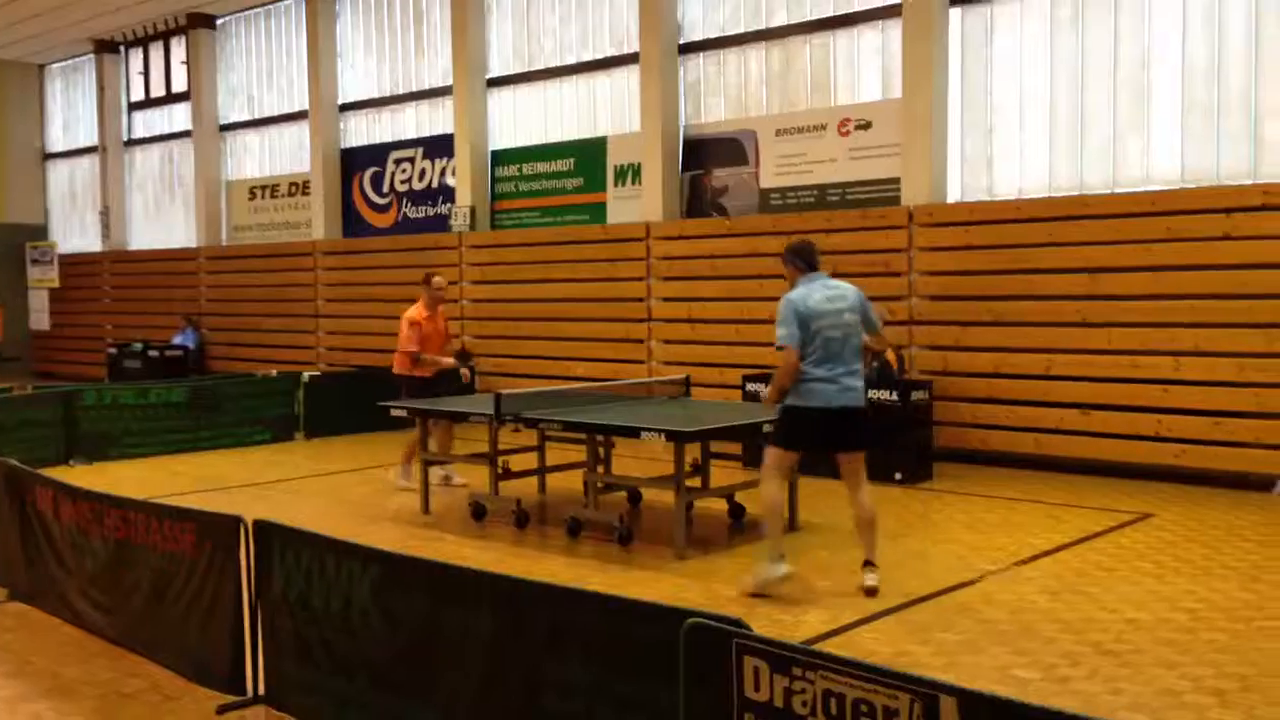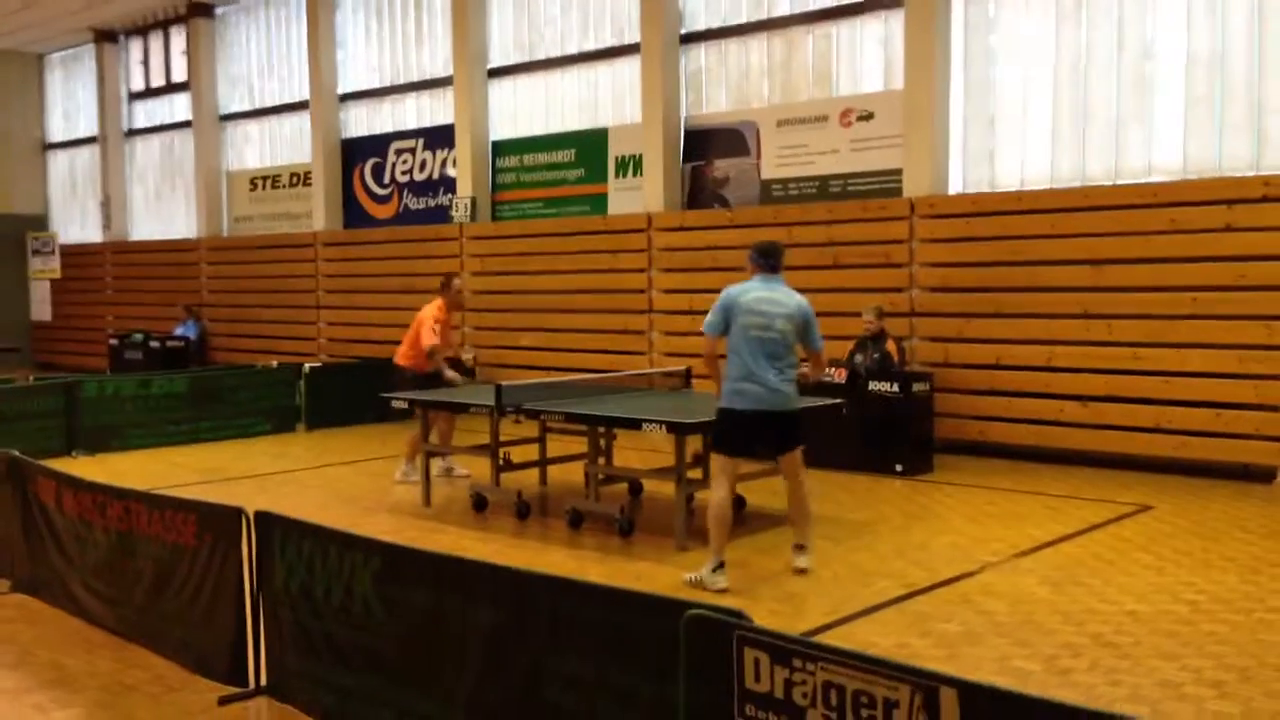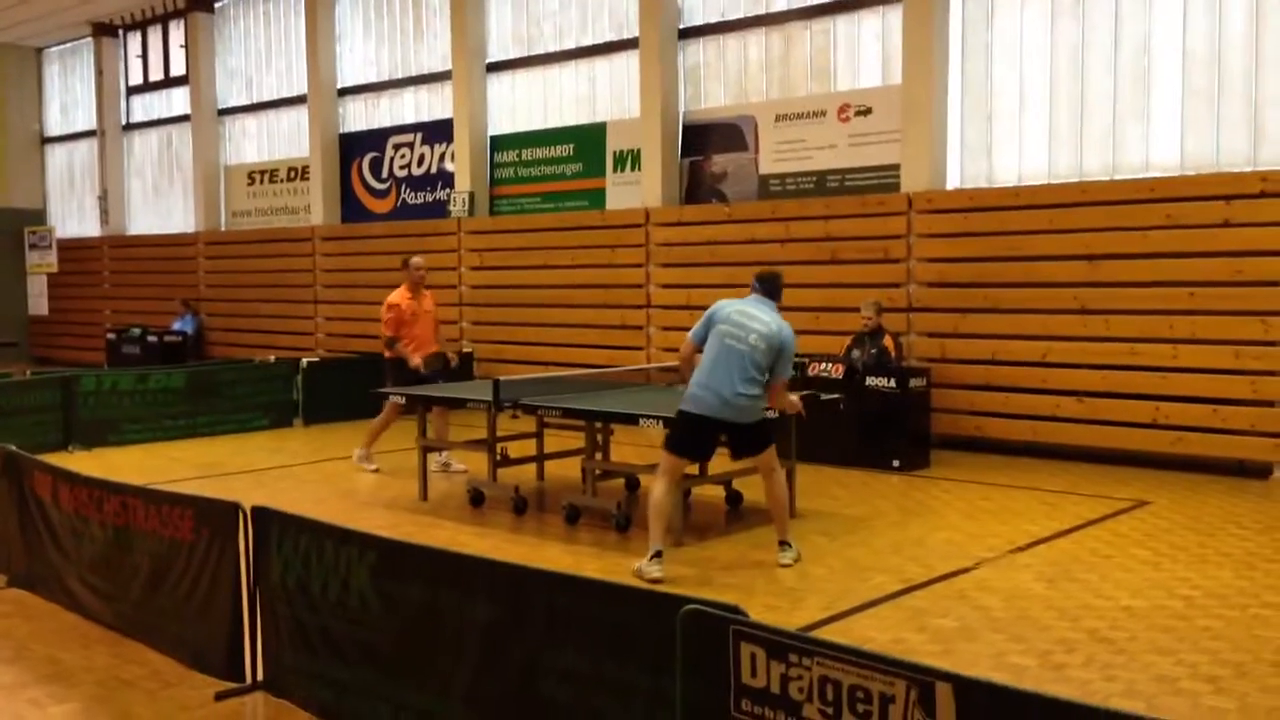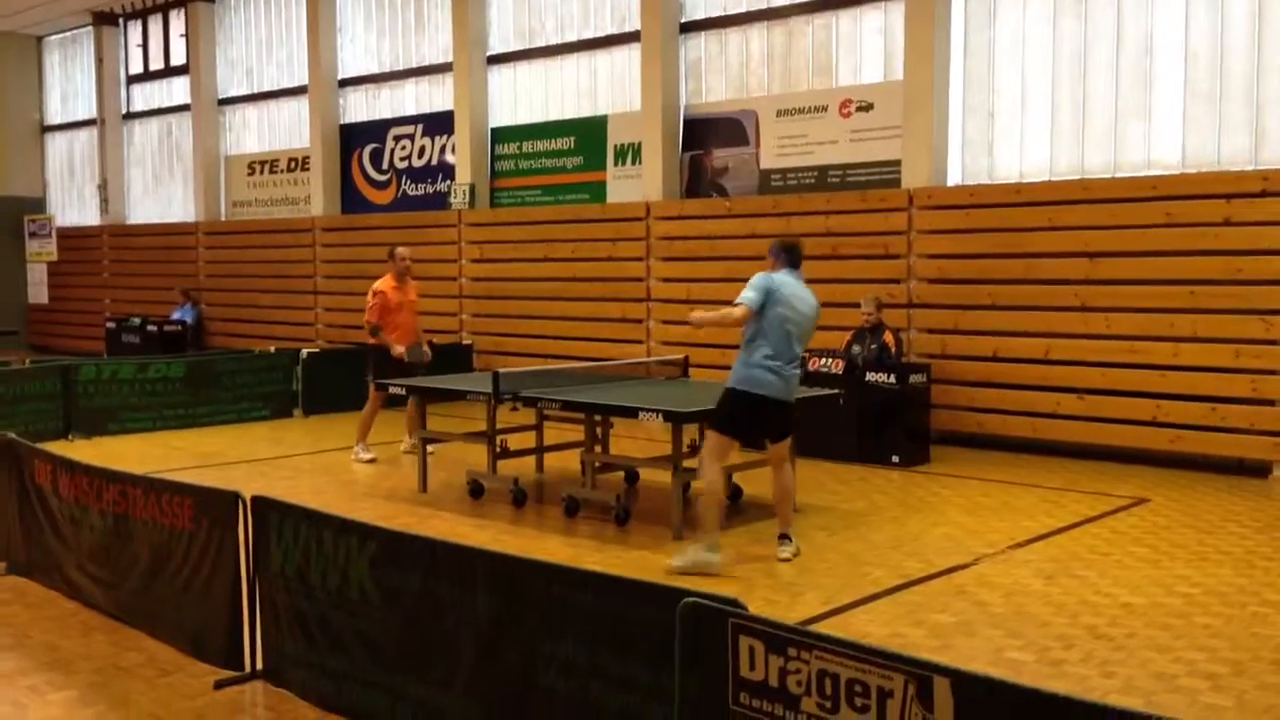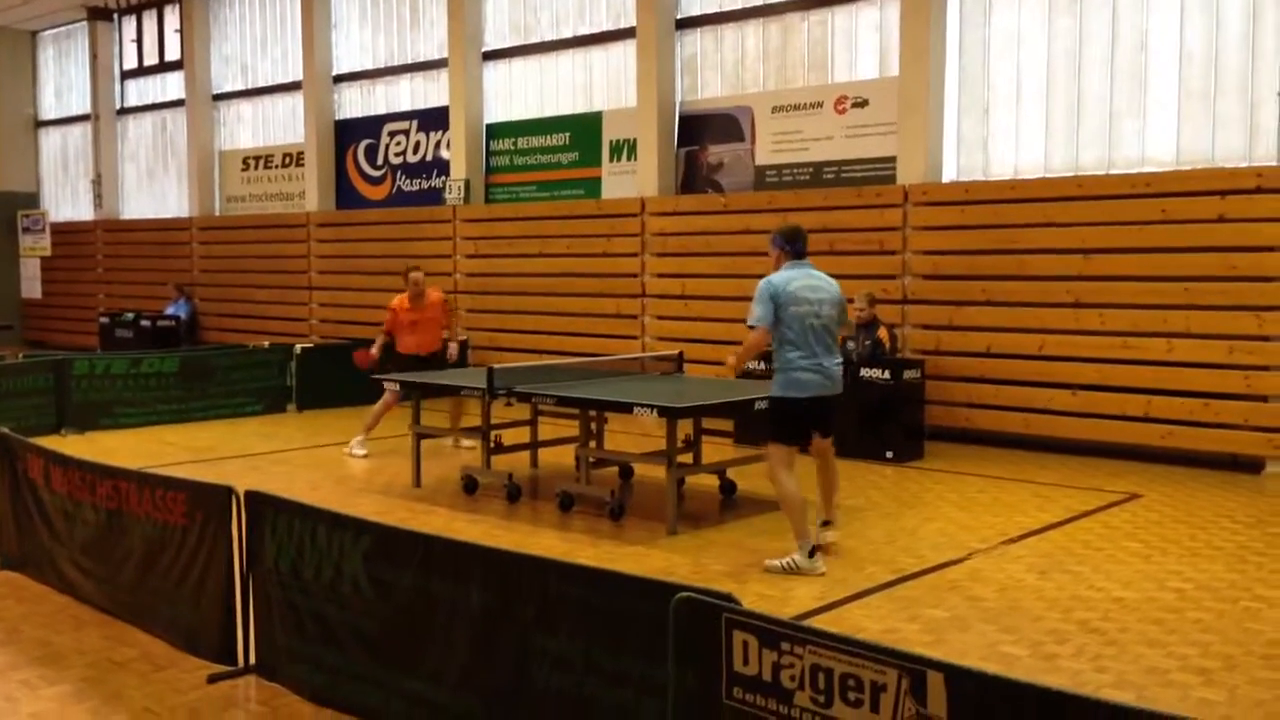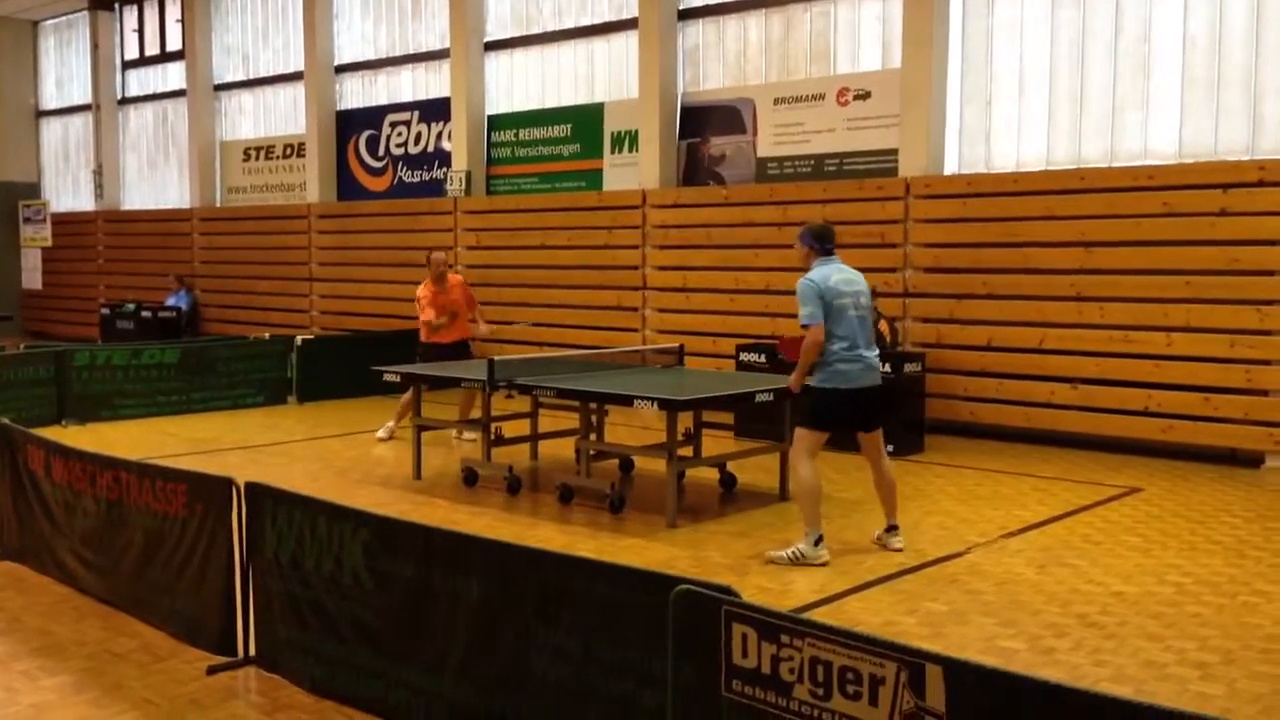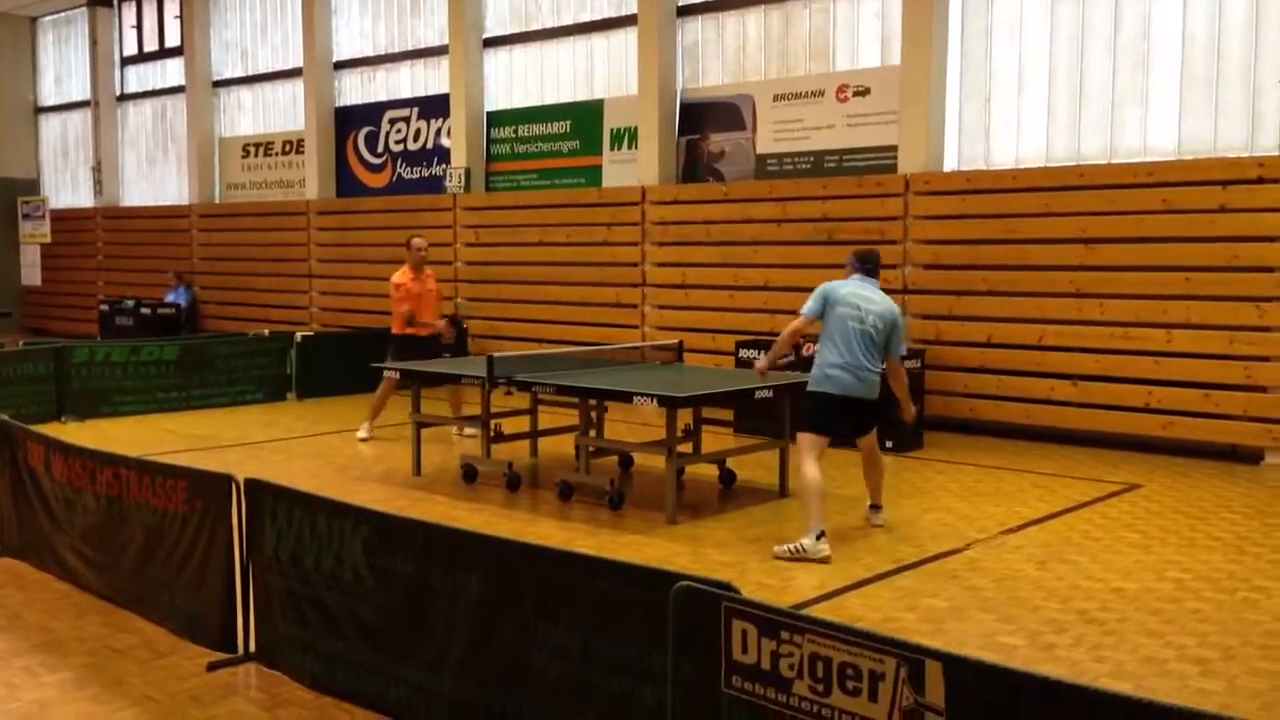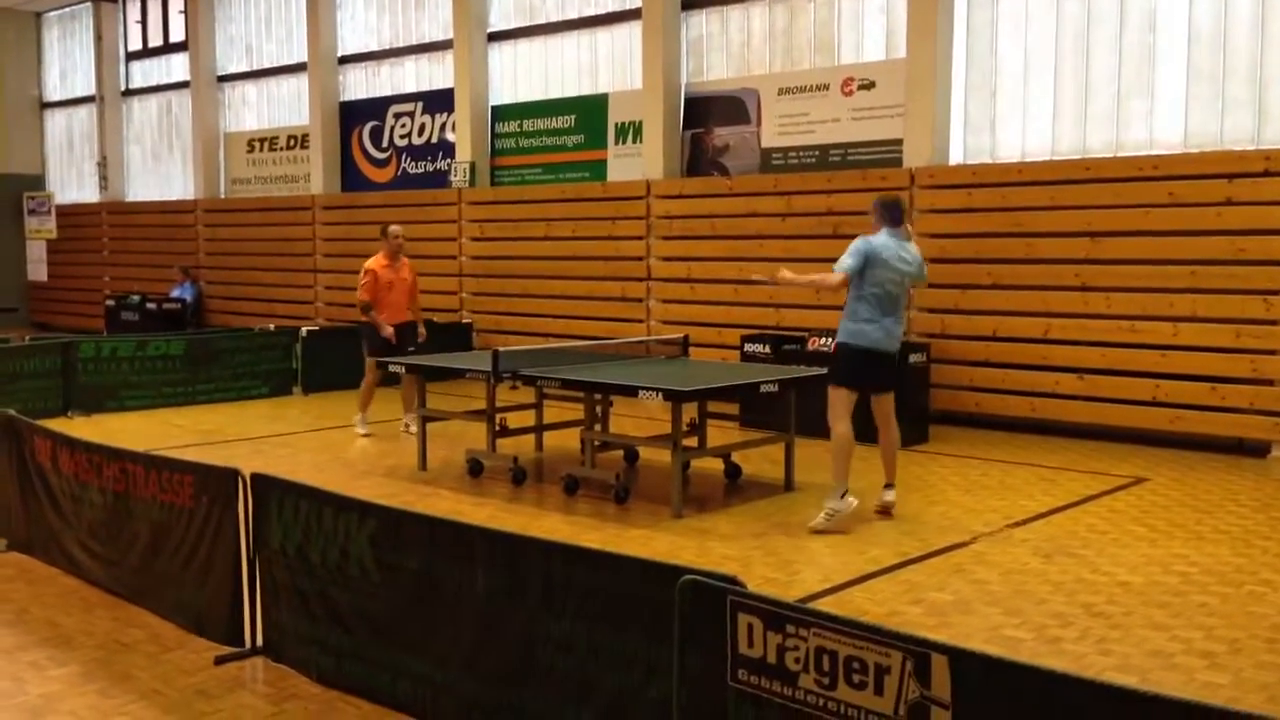
dt=0.4s
person 1, frame 1
left shoulder: (793, 302)
right shoulder: (852, 293)
left elbow: (790, 362)
right elbow: (879, 337)
left wrist: (774, 392)
left hip: (809, 402)
right hip: (851, 401)
left knee: (773, 475)
right knee: (857, 484)
left ankle: (774, 560)
right ankle: (870, 568)
person 1, frame 2
left shoulder: (732, 295)
right shoulder: (800, 304)
left elbow: (709, 351)
right elbow: (818, 361)
left wrist: (721, 383)
right wrist: (808, 372)
left hip: (738, 402)
right hip: (783, 403)
left knee: (722, 483)
right knee: (794, 475)
left ankle: (717, 568)
right ankle: (801, 550)
person 1, frame 3
left shoulder: (722, 307)
right shoulder: (783, 332)
left elbow: (686, 354)
right elbow: (775, 395)
left wrist: (692, 380)
right wrist: (791, 403)
left hip: (698, 405)
right hip: (744, 411)
left knee: (665, 477)
right knee: (772, 471)
left ankle: (655, 558)
right ankle: (785, 547)
person 1, frame 4
left shoulder: (767, 281)
right shoulder: (812, 302)
left elbow: (739, 315)
left wrist: (702, 319)
left hip: (748, 385)
right hip: (783, 391)
left knee: (711, 460)
right knee: (781, 463)
left ankle: (708, 548)
right ankle: (785, 540)
person 1, frame 5
left shoulder: (772, 285)
right shoulder: (832, 286)
left elbow: (758, 340)
right elbow: (841, 331)
left wrist: (736, 362)
left hip: (792, 388)
right hip: (829, 384)
left knee: (780, 468)
right knee: (824, 454)
left ankle: (807, 553)
right ankle: (826, 524)
person 1, frame 6
left shoulder: (811, 282)
right shoulder: (857, 278)
left elbow: (816, 338)
left wrist: (798, 374)
left hip: (832, 381)
right hip: (869, 379)
left knee: (801, 456)
right knee: (877, 456)
left ankle: (813, 543)
right ankle: (892, 531)
person 1, frame 7
left shoulder: (831, 289)
right shoulder: (891, 309)
left elbow: (797, 328)
right elbow: (894, 366)
left wrist: (769, 359)
right wrist: (906, 403)
left hip: (827, 386)
right hip: (866, 390)
left knee: (808, 459)
right knee: (869, 448)
left ankle: (814, 538)
right ankle: (876, 509)
person 1, frame 8
left shoulder: (867, 244)
right shoulder: (912, 254)
left elbow: (836, 280)
left wrist: (792, 279)
right wrist: (910, 241)
left hip: (857, 341)
right hip: (888, 346)
left knee: (838, 417)
right knee: (887, 419)
left ankle: (840, 497)
right ankle: (889, 490)
person 2, frame 1
left shoulder: (440, 314)
right shoulder: (413, 317)
left elbow: (445, 344)
right elbow: (411, 355)
left wrist: (458, 367)
right wrist: (442, 362)
left hip: (431, 376)
right hip: (410, 376)
left knee: (445, 421)
right knee: (425, 426)
left ankle: (442, 471)
right ankle: (404, 472)
person 2, frame 2
left shoulder: (445, 312)
right shoulder: (432, 315)
left elbow: (445, 341)
right elbow: (430, 351)
left wrist: (457, 355)
right wrist: (446, 372)
left hip: (428, 370)
right hip: (410, 370)
left knee: (447, 412)
right knee: (428, 418)
left ankle: (445, 463)
right ankle: (407, 468)
person 2, frame 3
left shoulder: (428, 297)
right shoulder: (395, 301)
right elbow: (388, 338)
left wrist: (446, 351)
right wrist: (410, 358)
left hip: (428, 362)
right hip: (400, 364)
left knee: (440, 406)
right knee: (391, 412)
left ankle: (441, 458)
right ankle: (363, 452)
person 2, frame 4
left shoulder: (412, 287)
right shoulder: (380, 289)
right elbow: (371, 325)
left wrist: (423, 343)
right wrist: (392, 346)
left hip: (408, 350)
right hip: (383, 351)
left knee: (417, 395)
right knee: (376, 400)
left ankle: (411, 441)
right ankle: (360, 446)
person 2, frame 5
left shoulder: (439, 299)
right shoulder: (397, 306)
left elbow: (450, 322)
right elbow: (387, 331)
left wrist: (453, 343)
right wrist: (377, 347)
left hip: (435, 355)
right hip: (406, 358)
left knee: (457, 393)
right knee: (389, 399)
left ankle: (456, 437)
right ankle: (358, 441)
person 2, frame 6
left shoulder: (459, 282)
right shoulder: (423, 293)
left elbow: (472, 305)
right elbow: (431, 325)
left wrist: (480, 323)
right wrist: (446, 321)
left hip: (459, 343)
right hip: (433, 346)
left ankle: (460, 429)
right ankle: (392, 424)
person 2, frame 7
left shoulder: (430, 275)
right shoulder: (400, 281)
right elbow: (407, 317)
left wrist: (443, 327)
right wrist: (435, 324)
left hip: (430, 337)
right hip: (405, 339)
right knee: (388, 384)
left ankle: (459, 425)
right ankle: (367, 425)
person 2, frame 8
left shoulder: (407, 265)
right shoulder: (372, 267)
left elbow: (412, 297)
right elbow: (363, 304)
left wrist: (420, 324)
right wrist: (382, 326)
left hip: (403, 325)
right hip: (376, 327)
left knee: (408, 374)
right knee: (373, 375)
left ankle: (409, 420)
right ankle: (361, 418)
